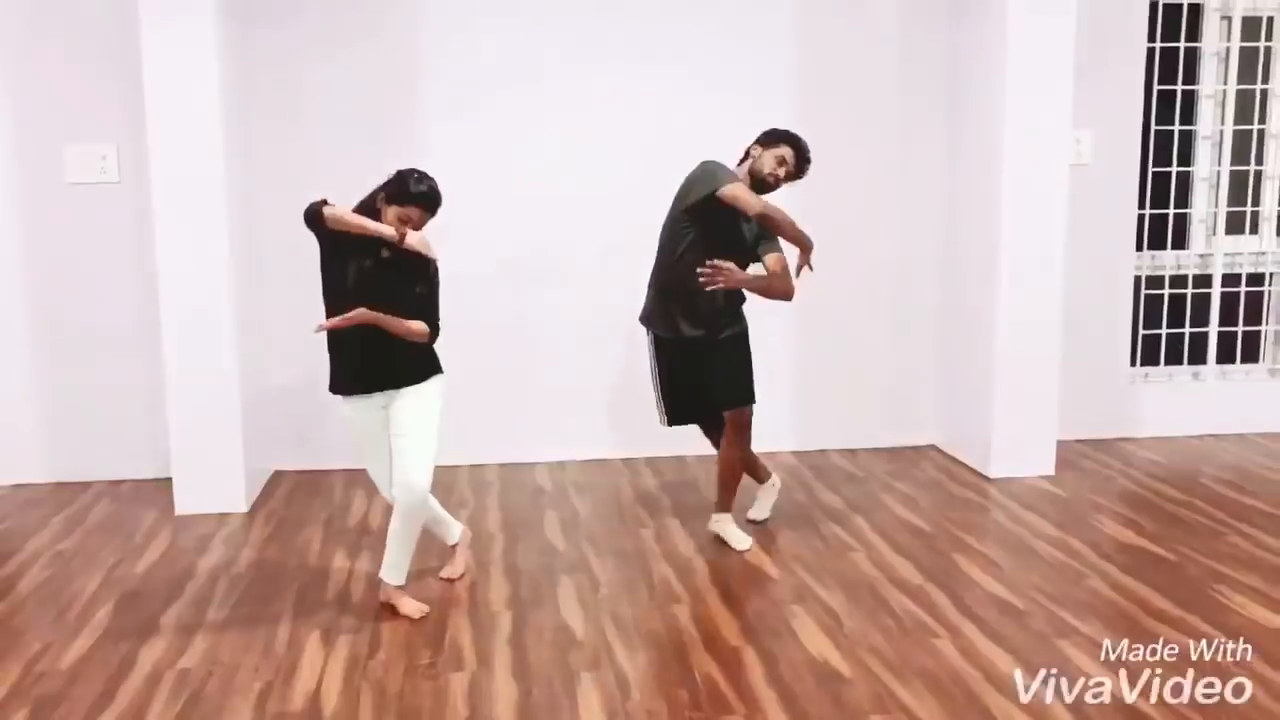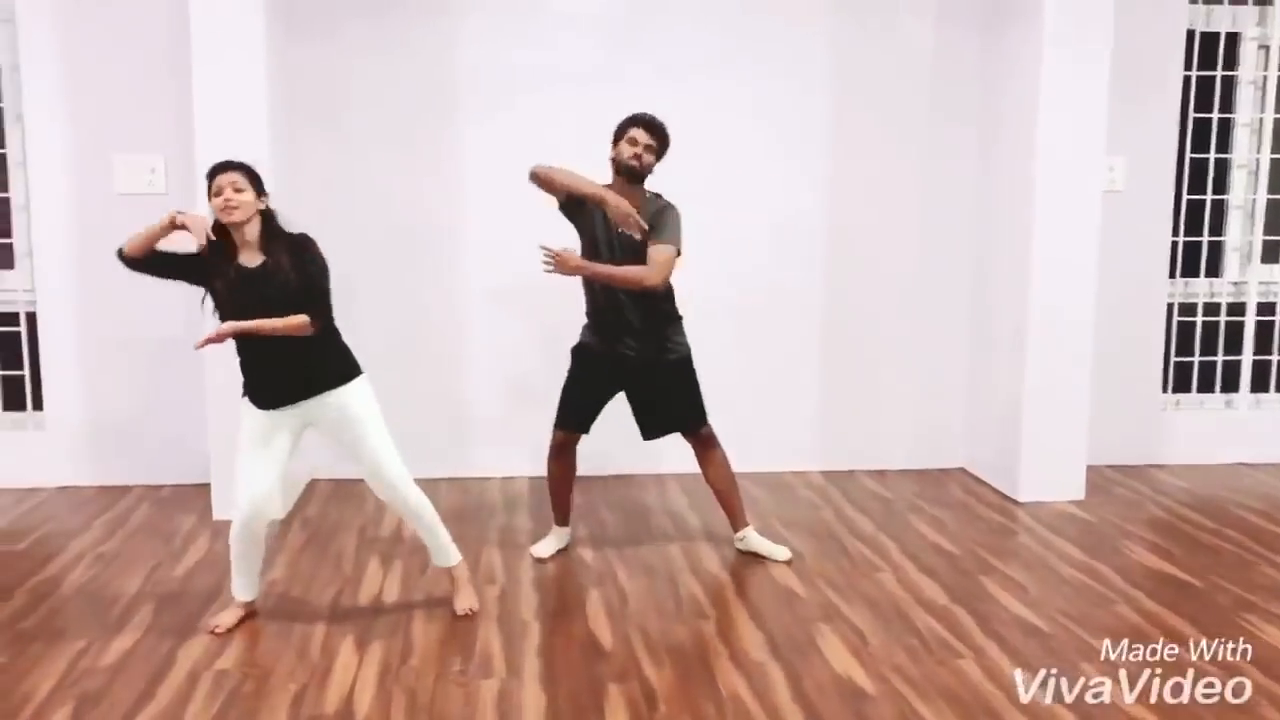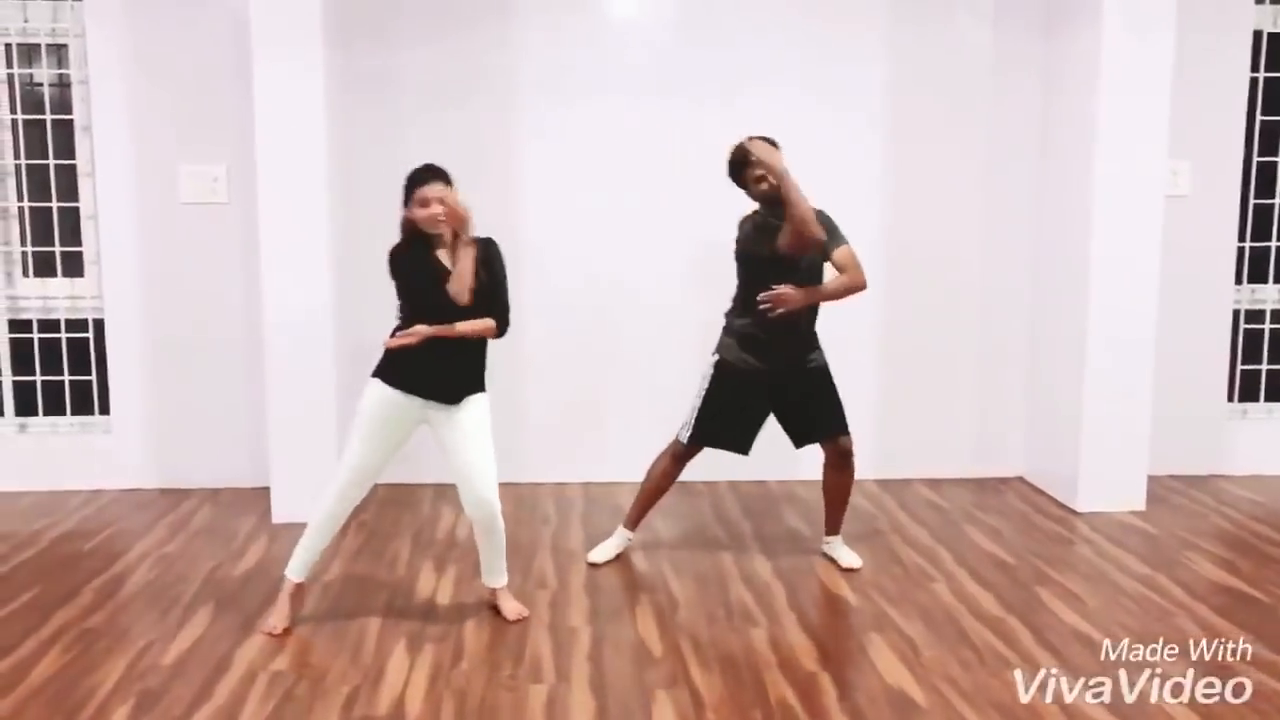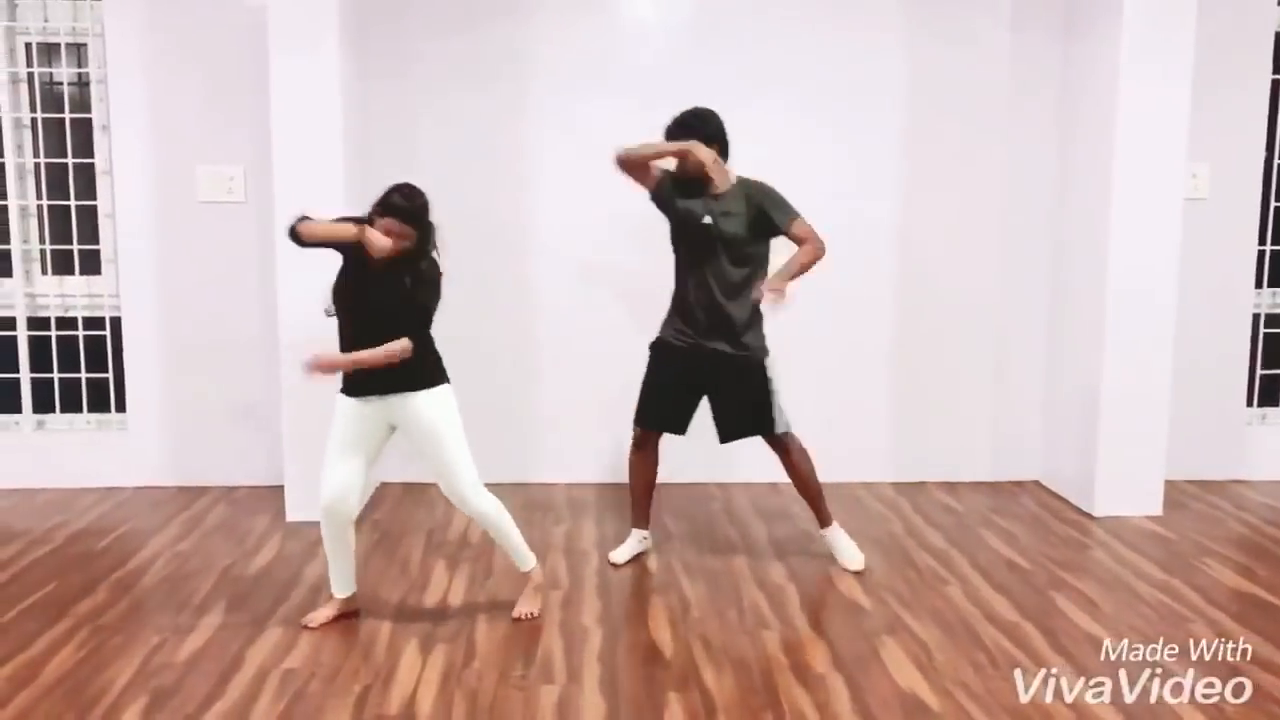
dt=0.7s
person 1, frame 1
left shoulder: (420, 260)
right shoulder: (342, 237)
left elbow: (427, 331)
right elbow: (315, 212)
left wrist: (370, 317)
right wrist: (393, 235)
left hip: (415, 383)
right hip: (359, 387)
left knee: (412, 485)
right knee: (393, 490)
left ankle: (391, 584)
right ankle: (456, 534)
person 1, frame 2
left shoulder: (297, 248)
right shoulder: (212, 263)
left elbow: (316, 319)
right elbow: (131, 256)
left wrist: (241, 326)
right wrist: (169, 224)
left hip: (335, 386)
right hip: (267, 400)
left knee: (395, 483)
right knee: (252, 506)
left ankle: (457, 570)
right ankle: (244, 598)
person 1, frame 3
left shoulder: (486, 251)
right shoulder: (403, 255)
left elbow: (498, 323)
right elbow: (453, 303)
left wrist: (436, 330)
right wrist: (463, 243)
left hip: (462, 394)
right hip: (398, 387)
left knee: (482, 499)
right knee: (347, 487)
left ankle: (497, 587)
right ankle: (292, 587)
person 1, frame 4
left shoulder: (422, 271)
right shoulder: (358, 245)
left elbow: (412, 340)
right elbow: (301, 231)
left wrist: (347, 360)
right wrist: (360, 233)
left hip: (418, 390)
right hip: (359, 393)
left knee: (466, 490)
right knee: (335, 501)
left ankle: (531, 571)
right ankle: (343, 596)
person 2, frame 1
left shoulder: (759, 225)
right shoulder: (709, 173)
left elbow: (784, 288)
right elbow: (760, 208)
left wrist: (743, 280)
right wrist: (805, 245)
left hip: (724, 327)
right hip: (672, 326)
left knee: (737, 416)
right knee: (710, 424)
left ankle: (722, 515)
right ankle: (765, 480)
person 2, frame 2
left shoulder: (663, 212)
right shoulder: (589, 202)
left elbow: (654, 277)
right elbow: (539, 173)
left wrist: (584, 267)
right wrist: (605, 196)
left hip: (660, 348)
right hip: (601, 345)
left knee: (702, 437)
right knee: (563, 438)
left ankle: (745, 533)
right ankle: (561, 529)
person 2, frame 3
left shoulder: (818, 219)
right shoulder: (752, 228)
left elbow: (856, 277)
right elbow: (808, 239)
left wrist: (807, 296)
right wrist: (780, 173)
left hip: (802, 359)
right hip: (744, 359)
left knee: (841, 447)
right knee: (684, 447)
left ankle: (832, 539)
right ankle: (625, 532)
person 2, frame 4
left shoulder: (756, 197)
right shoulder: (676, 193)
left elbow: (812, 244)
right elbow: (625, 159)
left wrist: (777, 279)
right wrist: (670, 149)
left hip: (739, 346)
right hip: (680, 341)
left knee: (780, 439)
right knee: (646, 433)
left ankle: (830, 529)
right ankle: (640, 533)
